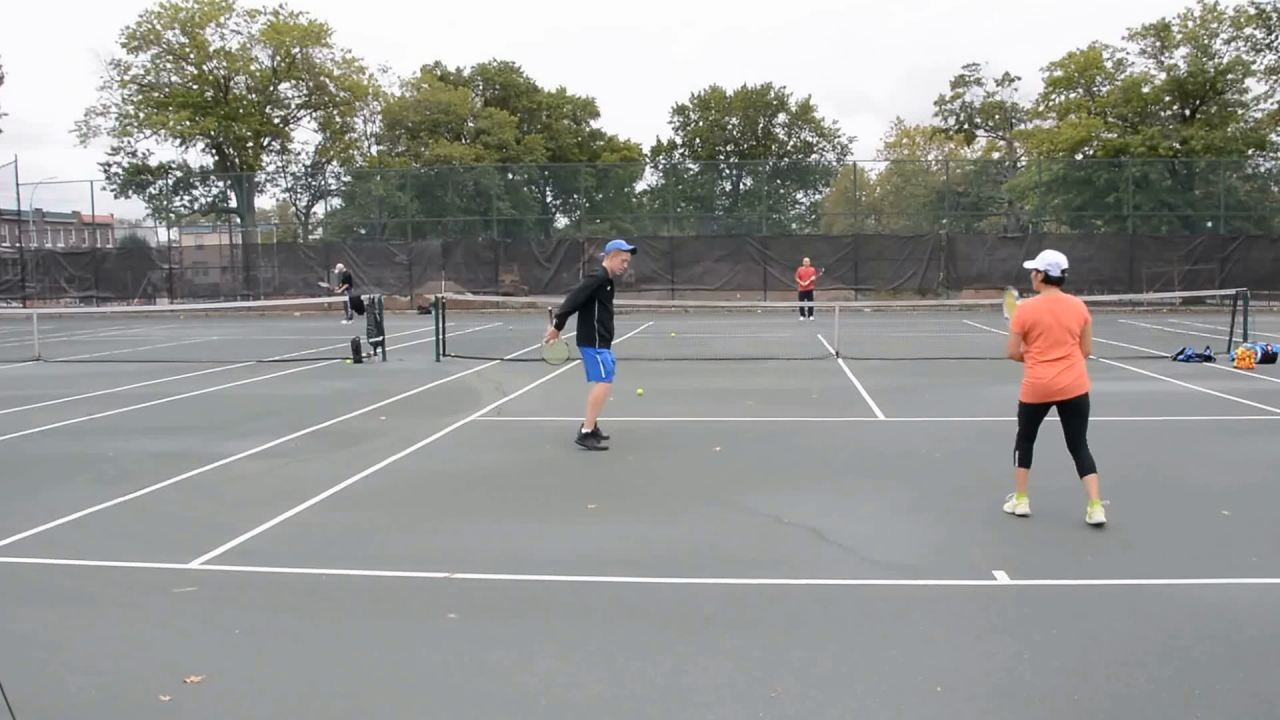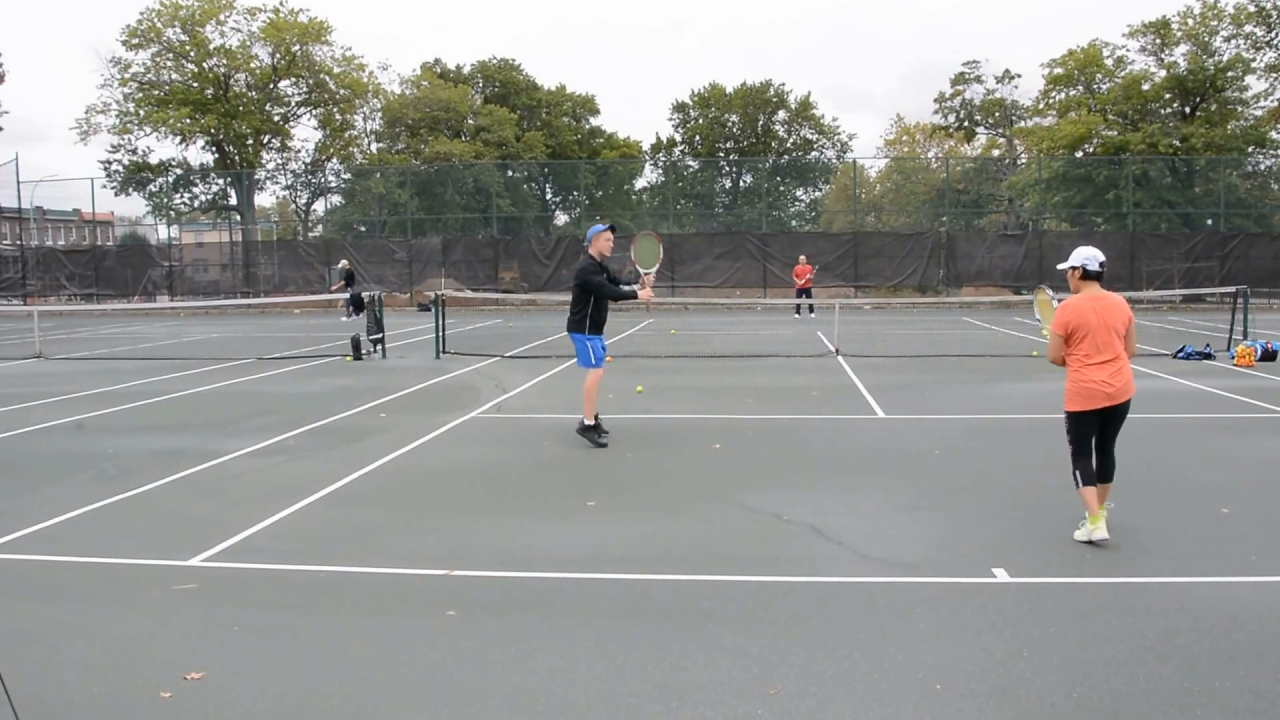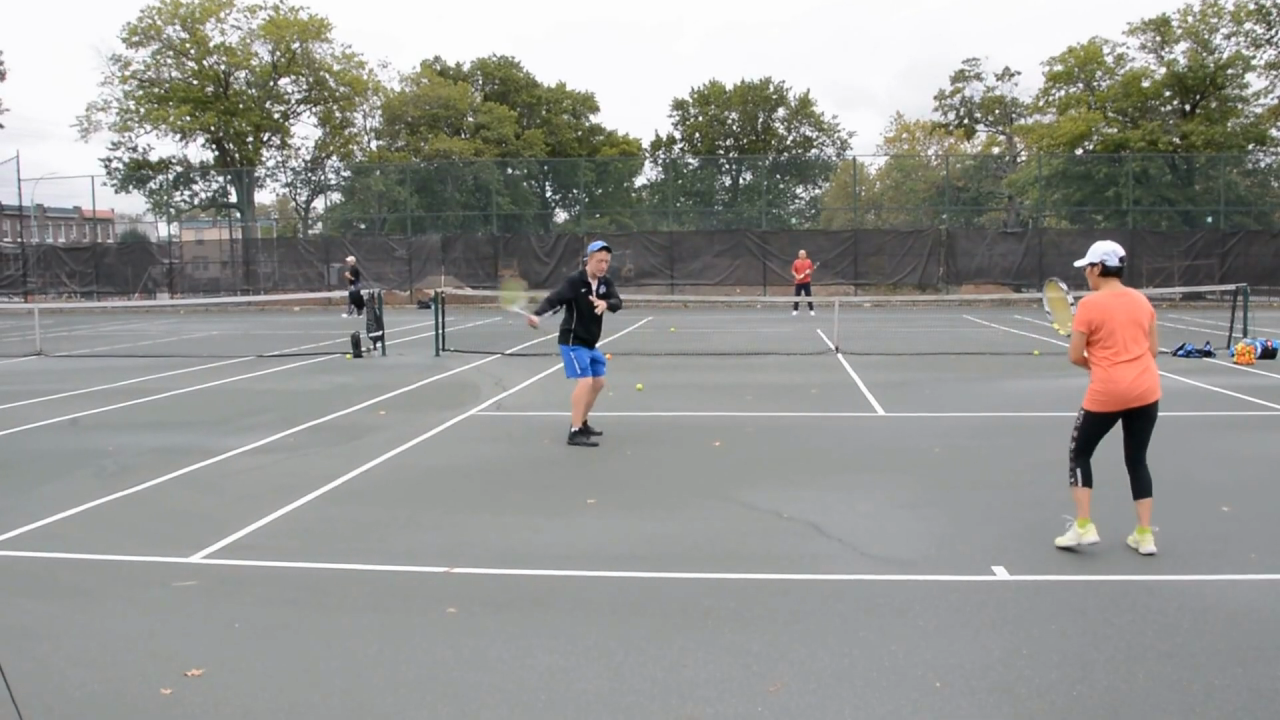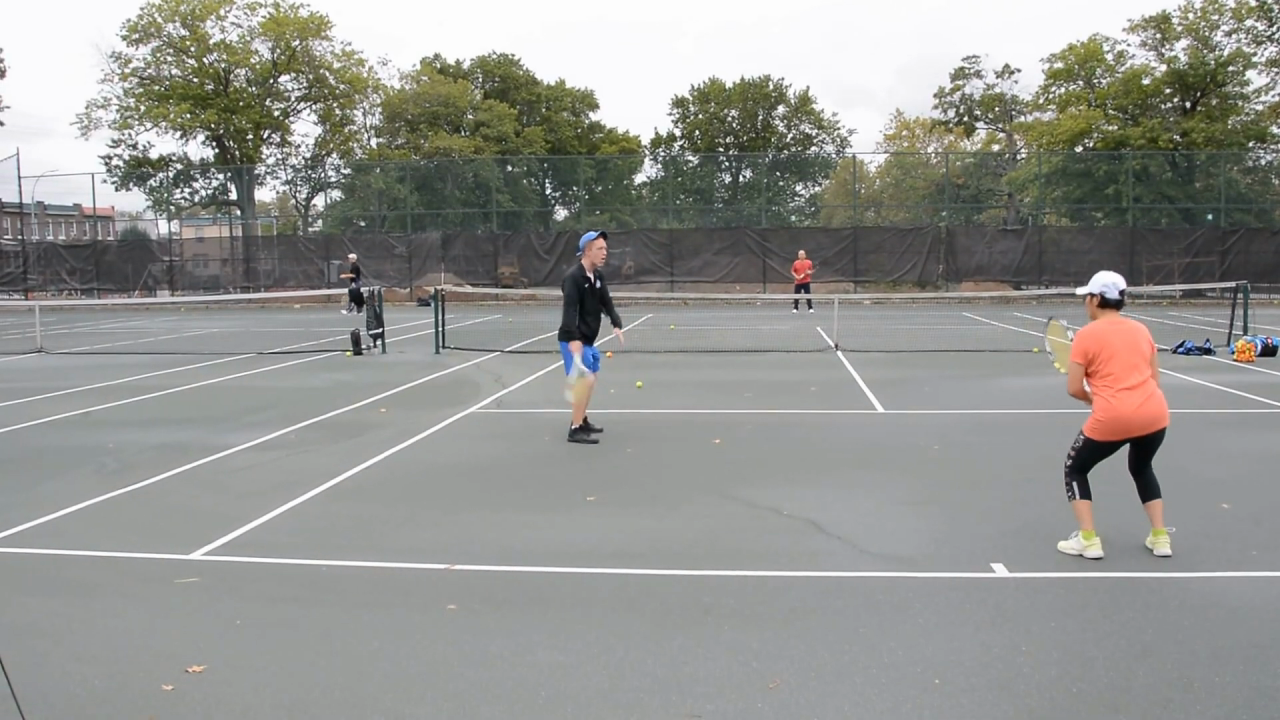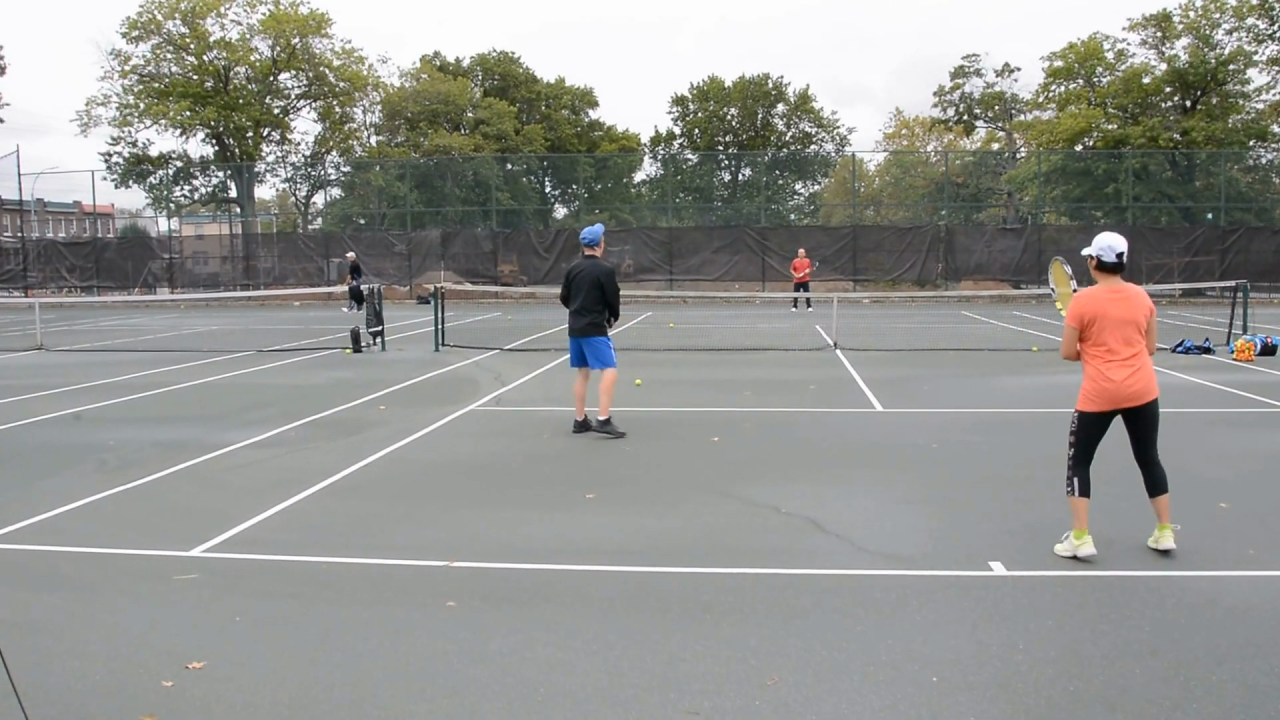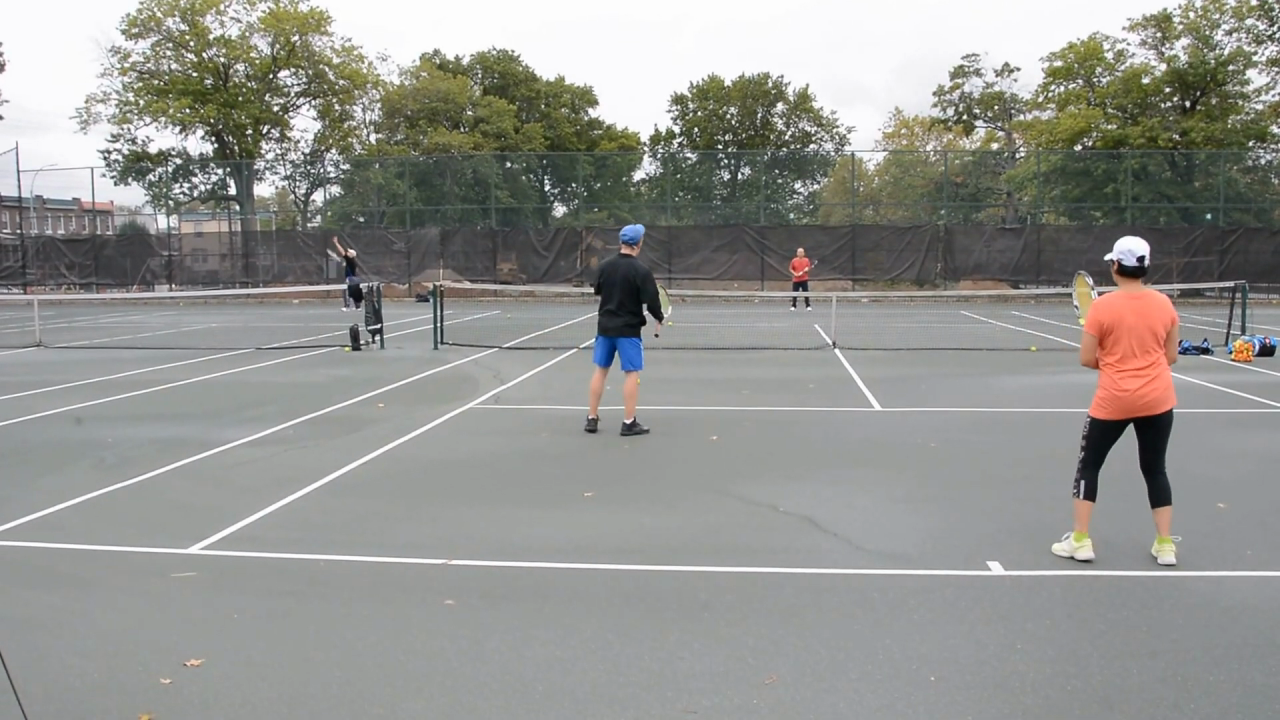
dt=0.7s
person 1, frame 1
left shoulder: (1026, 308)
right shoulder: (1078, 306)
left elbow: (1013, 352)
right elbow: (1086, 350)
left hip: (1037, 387)
right hip: (1075, 386)
left knee: (1025, 438)
right knee: (1079, 446)
left ankle: (1020, 499)
right ankle: (1096, 507)
person 1, frame 2
left shoulder: (1067, 308)
right shoulder: (1121, 304)
left elbow: (1055, 356)
right elbow: (1131, 350)
left hip: (1083, 395)
right hip: (1120, 391)
left knee: (1081, 455)
right knee: (1105, 449)
left ankle: (1095, 523)
right ankle: (1099, 510)
person 1, frame 3
left shoulder: (1090, 304)
right shoulder: (1142, 301)
left elbow: (1075, 356)
right elbow: (1153, 349)
left hip: (1107, 394)
right hip: (1146, 392)
left knee: (1079, 454)
right knee: (1137, 460)
left ankle: (1084, 528)
right ankle: (1145, 535)
person 1, frame 4
left shoulder: (1087, 336)
right shoulder: (1141, 331)
left elbow: (1074, 389)
right elbow: (1154, 380)
left hip: (1110, 421)
right hip: (1154, 417)
left knee: (1075, 469)
right knee: (1141, 469)
left ankle: (1088, 541)
right ankle: (1160, 538)
person 1, frame 5
left shoulder: (1082, 300)
right shoulder: (1142, 297)
left elbow: (1067, 352)
right elbow: (1150, 348)
left hip: (1100, 395)
right hip: (1142, 391)
left knee: (1078, 462)
right knee: (1149, 458)
left ankle: (1081, 538)
right ankle: (1165, 532)
person 1, frame 6
left shoulder: (1102, 306)
right shoulder: (1164, 305)
left elbow: (1087, 359)
right elbow: (1171, 356)
left hip: (1113, 403)
right hip: (1158, 401)
left knee: (1088, 466)
right knee: (1155, 469)
left ankle: (1080, 541)
right ankle: (1165, 544)
person 2, frame 1
left shoulder: (606, 279)
right shoulder: (597, 277)
left elbow: (578, 302)
right elbow: (573, 298)
right wrist: (557, 326)
left hip: (600, 342)
right hip: (593, 342)
left knee: (602, 384)
right knee: (603, 384)
left ankle: (590, 427)
right ankle: (585, 434)
person 2, frame 2
left shoulder: (600, 266)
right shoulder: (587, 267)
left elbow: (618, 286)
right elbow: (609, 291)
left wrist: (640, 286)
right wrist: (637, 295)
left hip: (593, 330)
right hip: (584, 330)
left knee: (596, 373)
right knee: (595, 373)
left ankle: (591, 419)
right ankle: (588, 424)
person 2, frame 3
left shoulder: (606, 282)
right shoulder: (574, 281)
left elbow: (617, 303)
right elbow: (552, 300)
left wrist: (606, 304)
right wrist: (536, 315)
left hip: (590, 343)
right hip: (573, 342)
left knee: (598, 382)
right knee: (585, 382)
left ankle: (582, 423)
right ankle: (575, 432)
person 2, frame 4
left shoulder: (597, 276)
right shoulder: (573, 277)
left elbow: (606, 303)
right elbow: (569, 309)
left wrist: (617, 324)
right wrist: (573, 339)
left hip: (587, 339)
right hip: (575, 339)
left knee: (591, 378)
right knee: (586, 379)
left ankle: (580, 420)
right ankle: (576, 430)
person 2, frame 5
left shoulder: (573, 268)
right shoulder: (605, 270)
left elbow: (564, 298)
right elbow: (613, 299)
right wrist: (614, 318)
left hip: (575, 328)
right hip: (595, 329)
left knee: (583, 372)
right knee: (609, 370)
left ankle: (580, 420)
right ankle: (603, 419)
person 2, frame 6
left shoulder: (606, 266)
right shoulder: (642, 271)
left elbow: (598, 290)
right elbow: (651, 300)
right wrist: (659, 318)
left hip: (605, 326)
right hip: (628, 329)
left knee: (600, 371)
right knee: (631, 374)
left ankle: (592, 419)
right ankle: (629, 423)
